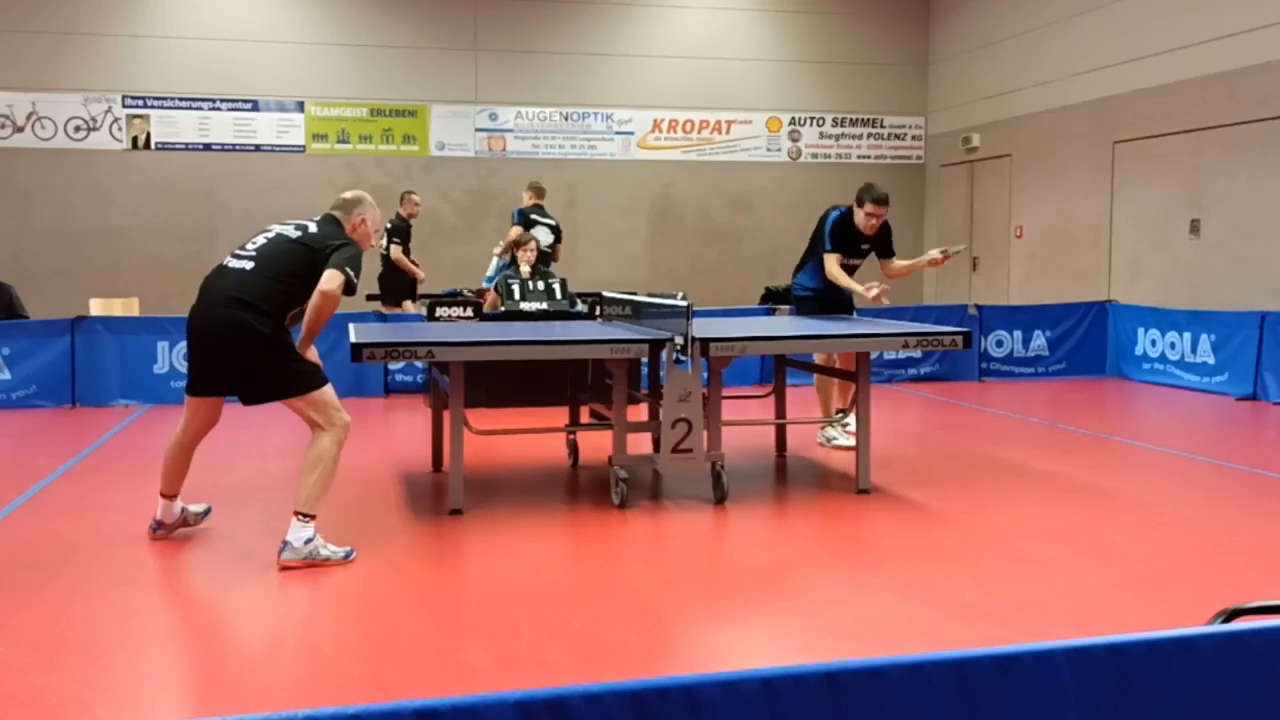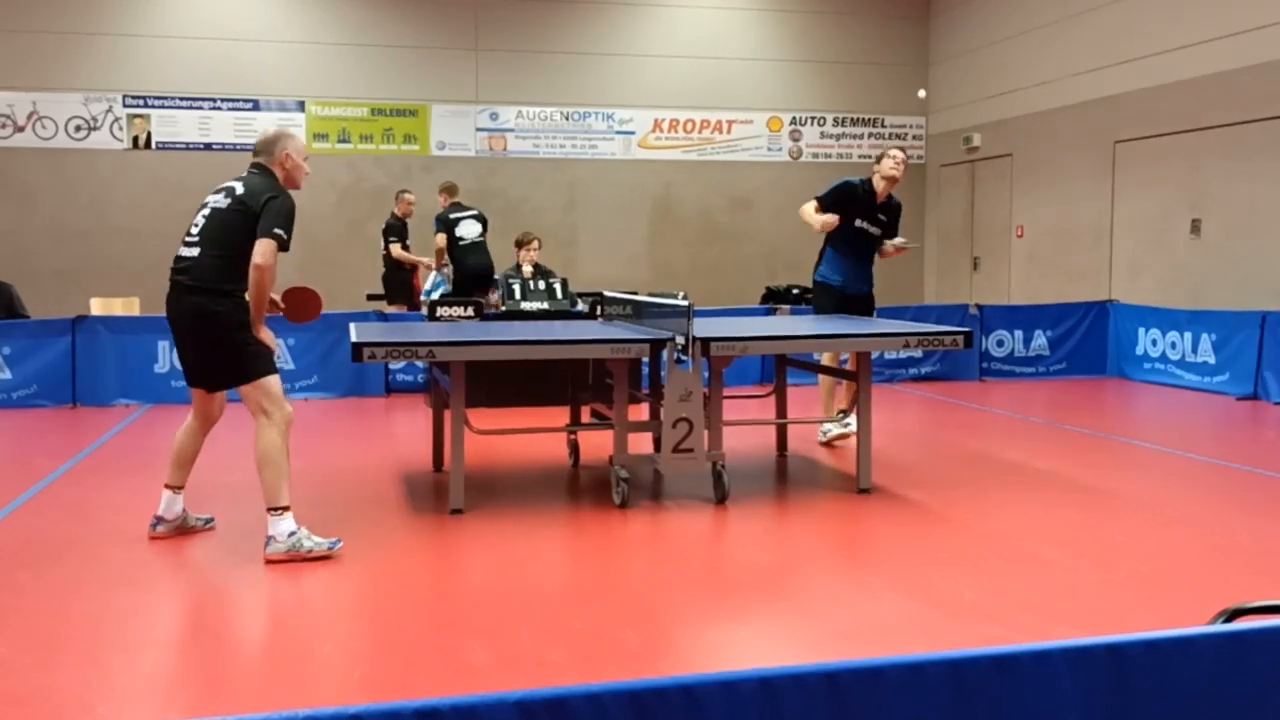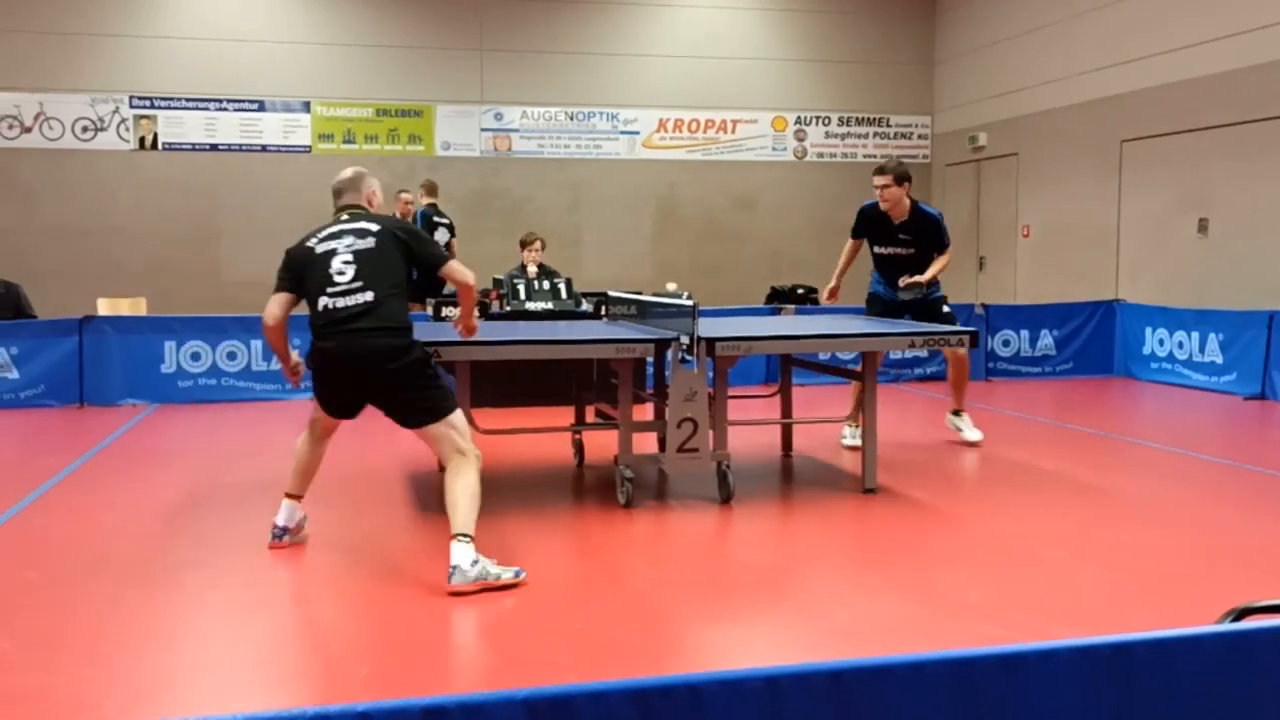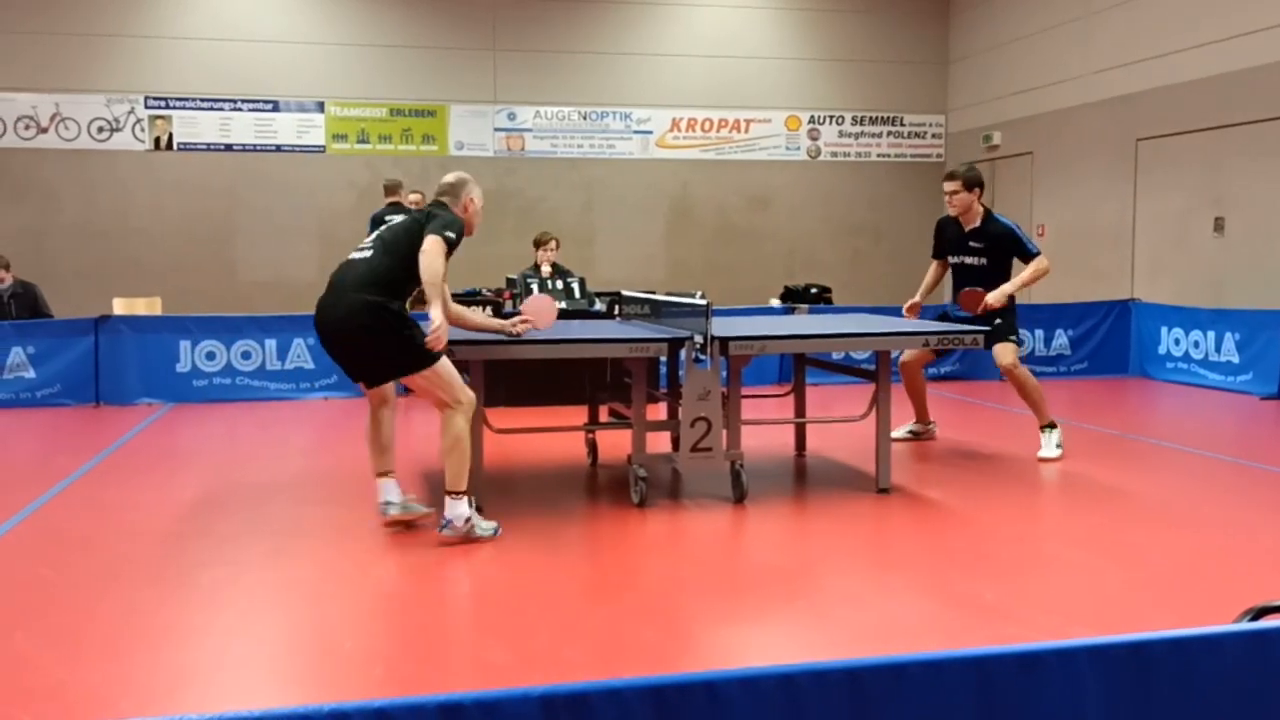
dt=0.7s
person 1, frame 1
left shoulder: (291, 231)
right shoulder: (345, 248)
right elbow: (328, 290)
right wrist: (304, 344)
left hip: (205, 316)
right hip: (247, 326)
left knee: (196, 423)
right knee: (333, 422)
left ankle: (167, 515)
right ankle: (300, 539)
person 1, frame 2
left shoulder: (229, 190)
right shoulder: (276, 198)
right elbow: (261, 263)
left wrist: (258, 298)
right wrist: (258, 324)
left hip: (184, 304)
right hip: (215, 310)
left knee: (206, 411)
right knee: (274, 412)
left ankle: (169, 512)
right ankle: (282, 532)
person 1, frame 3
left shoulder: (303, 248)
right shoulder: (398, 230)
left elbow: (273, 321)
right elbow: (464, 279)
left wrist: (288, 362)
right wrist: (468, 317)
left hip: (331, 355)
right hip: (391, 353)
left knee: (319, 427)
right knee: (464, 454)
left ankle: (286, 523)
right ankle: (465, 562)
person 1, frame 4
left shoulder: (416, 221)
right shoulder: (447, 221)
left elbow: (448, 311)
right elbow: (431, 253)
left wrist: (503, 326)
right wrist: (436, 315)
left hip: (332, 314)
right hip: (368, 314)
left knee: (382, 400)
right knee: (459, 402)
left ankle: (390, 497)
right ankle: (457, 513)
person 2, frame 1
left shoulder: (882, 230)
right shoulder: (835, 219)
left elbow: (890, 268)
right elbow: (832, 269)
left wrist: (924, 261)
right wrist: (863, 291)
left hip: (839, 295)
right hip: (810, 293)
left knee: (847, 357)
right knee: (826, 354)
left ankle: (843, 414)
right ankle: (828, 427)
person 2, frame 2
left shoulder: (894, 208)
right shoulder: (849, 188)
left elbow: (883, 250)
right elbow: (809, 207)
left wrist: (896, 247)
right wrist: (817, 218)
left hip: (862, 289)
right hip: (830, 283)
right knee: (832, 349)
left ankle: (845, 413)
right ankle: (828, 422)
person 2, frame 3
left shoulder: (930, 218)
right shoulder: (868, 213)
left elbow: (943, 255)
right elbow: (854, 243)
left wrist: (925, 277)
right wrist: (836, 280)
left hip: (925, 294)
right hip: (884, 293)
left knee: (959, 354)
left ankle: (958, 414)
right ankle: (853, 424)
person 2, frame 4
left shoulder: (1001, 228)
right shoulder: (944, 227)
left elbow: (1041, 264)
left wrist: (1006, 290)
right wrist: (919, 297)
left hip: (996, 314)
right hip: (958, 314)
left knee: (1007, 362)
right knee: (908, 362)
left ankle: (1050, 429)
right ankle: (923, 423)
